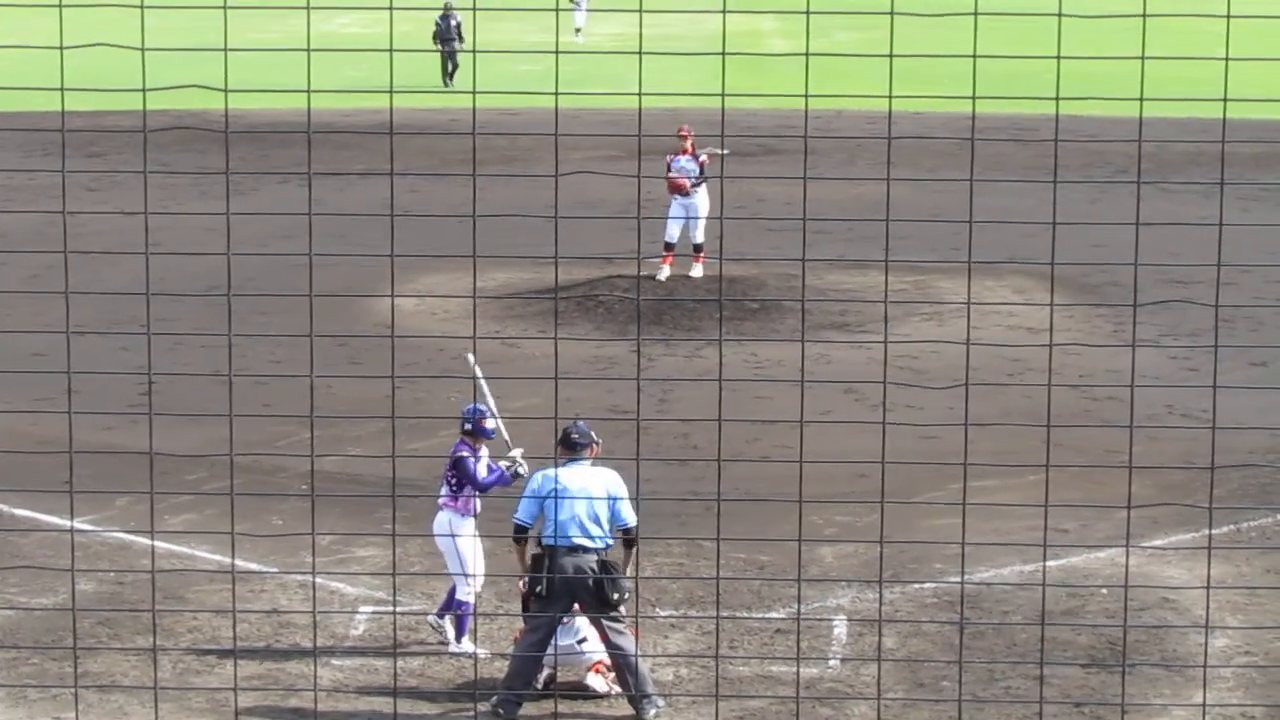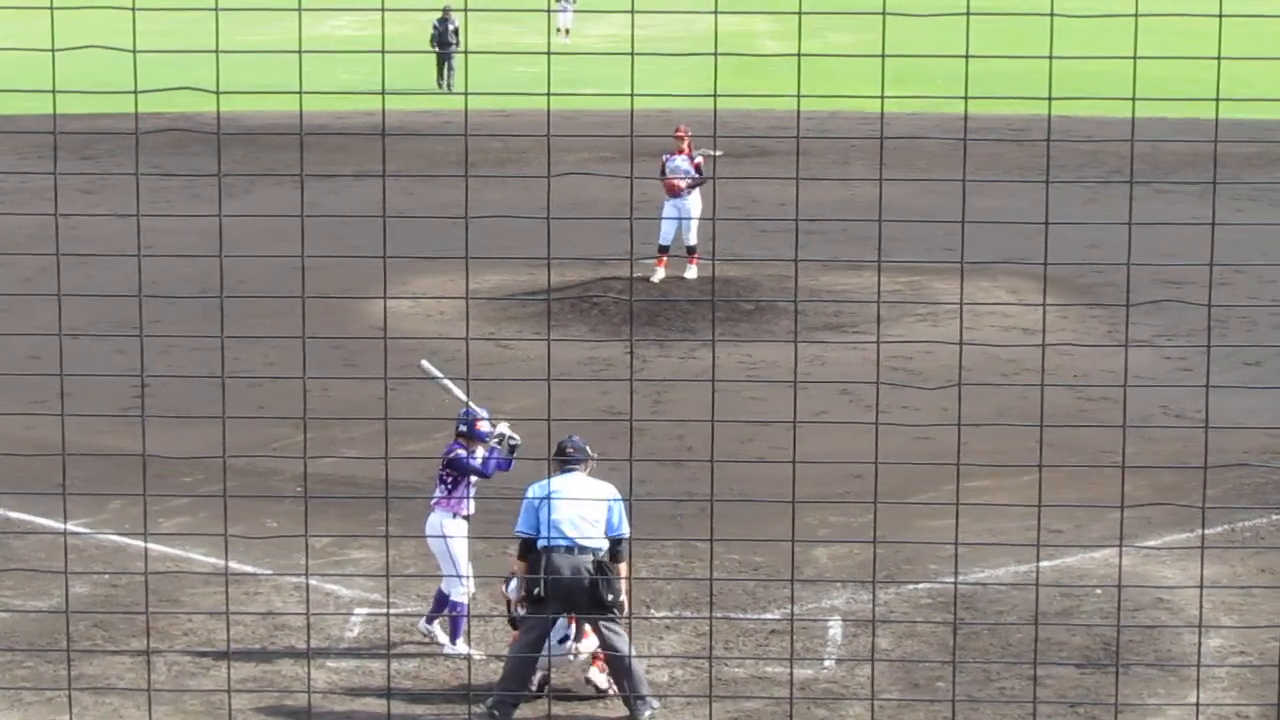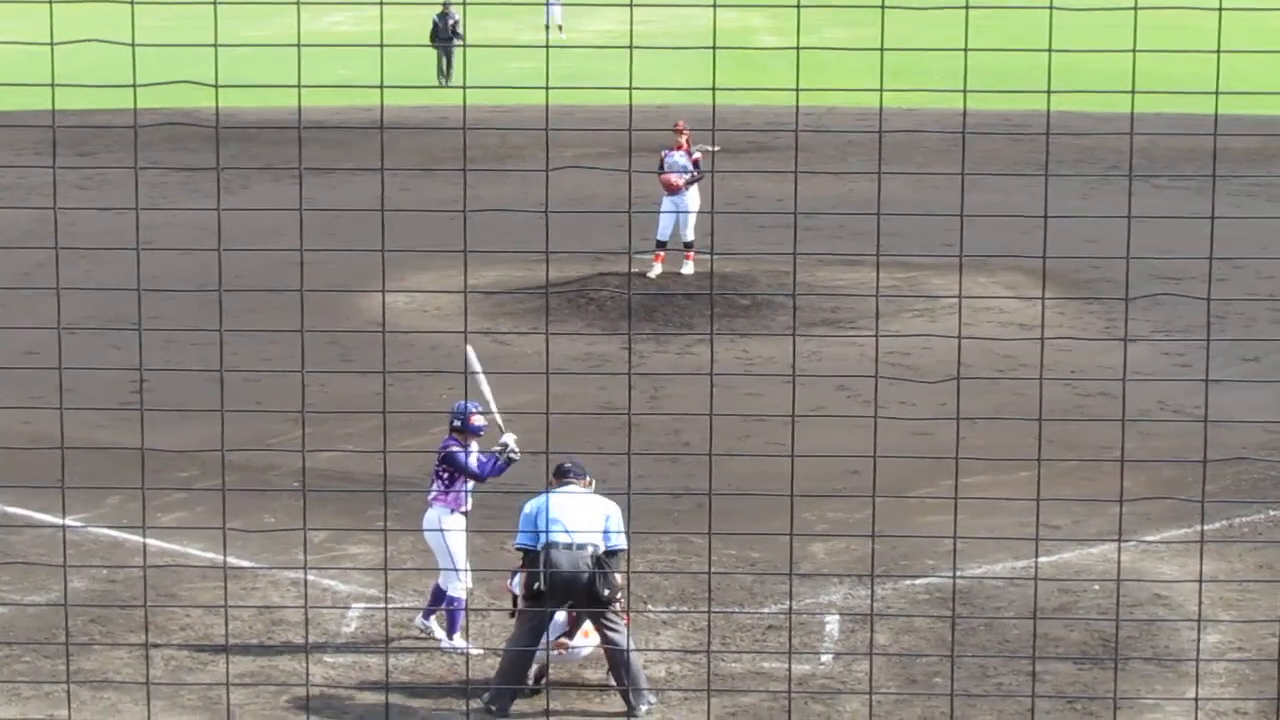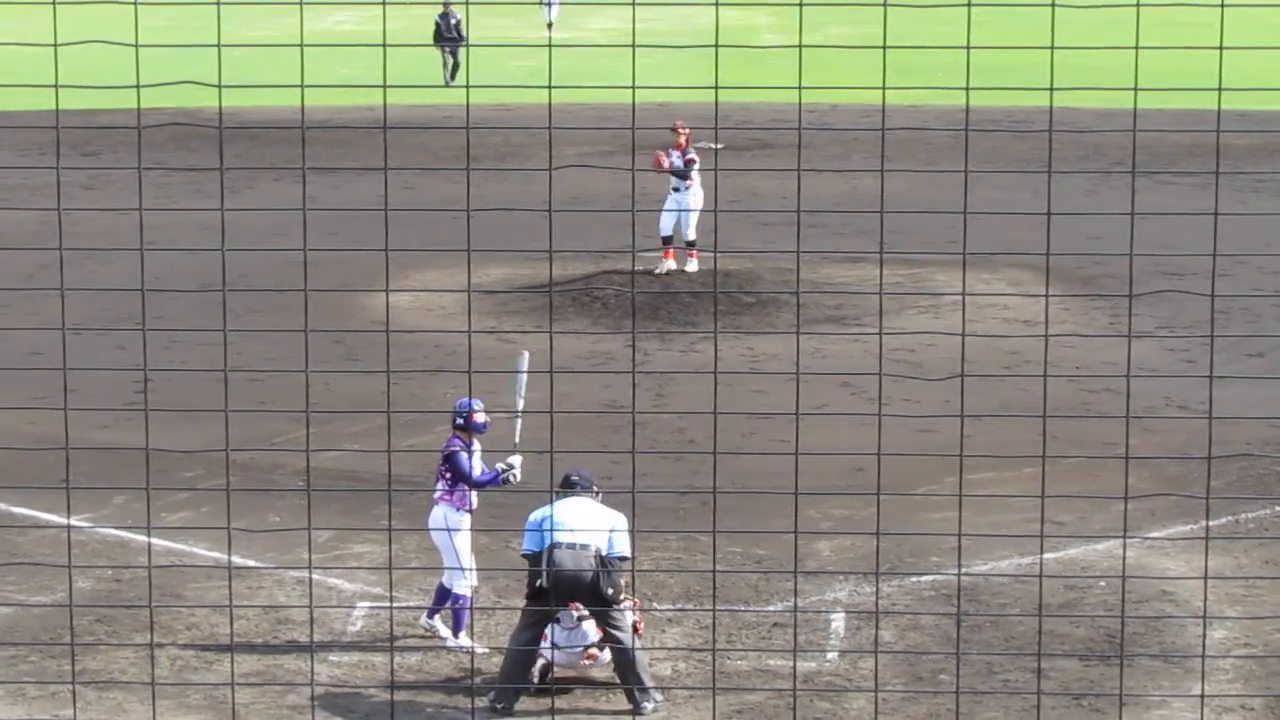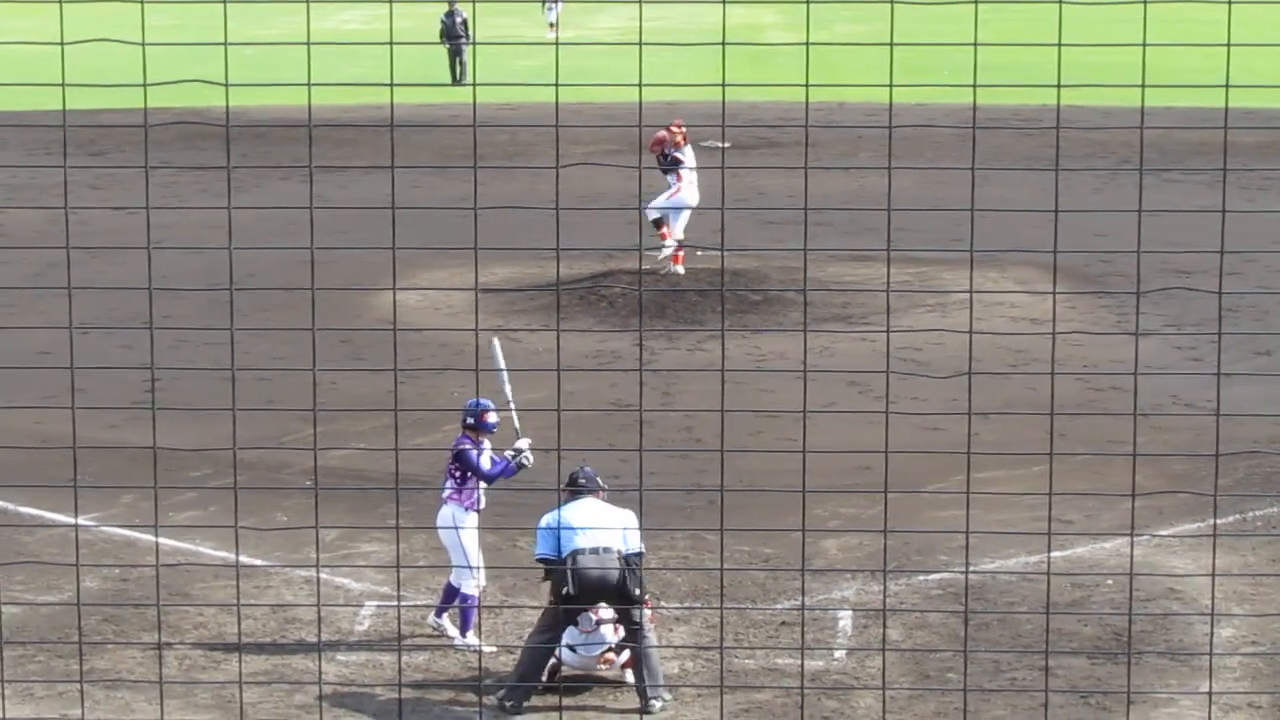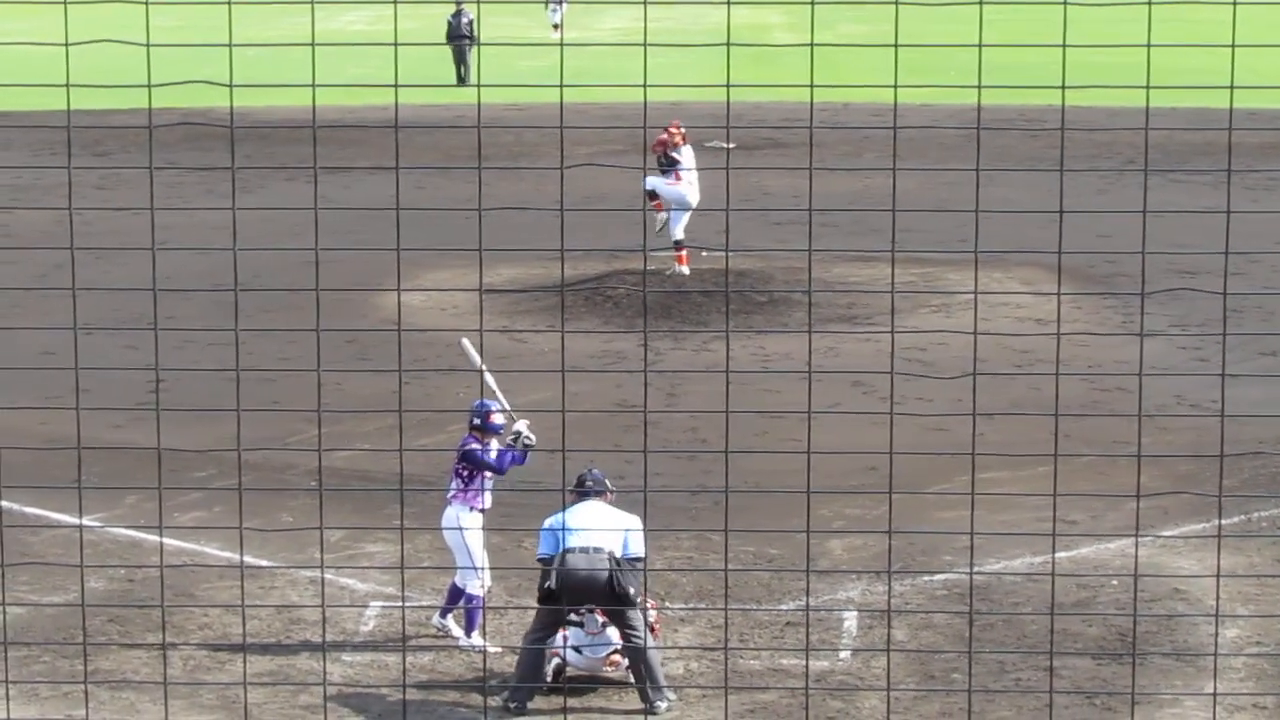
dt=0.4s
person 1, frame 1
left shoulder: (543, 479)
right shoulder: (609, 478)
left elbow: (520, 531)
right elbow: (630, 533)
left wrist: (525, 568)
right wrist: (624, 568)
left hip: (555, 565)
right hip: (594, 567)
left knee: (534, 635)
right knee: (618, 635)
person 1, frame 2
left shoulder: (538, 489)
right shoulder: (606, 490)
left elbow: (526, 545)
right elbow: (618, 546)
left wrist: (520, 586)
right wrist: (621, 589)
left hip: (550, 567)
right hip: (590, 569)
left knee: (529, 638)
right knee: (614, 637)
person 1, frame 3
left shoulder: (536, 502)
right shoulder: (606, 503)
left elbow: (528, 554)
right elbow: (615, 553)
left wrist: (525, 597)
right wrist: (613, 591)
left hip: (550, 563)
right hip: (590, 565)
left knee: (525, 633)
right knee: (615, 632)
person 1, frame 4
left shoulder: (541, 513)
right shoulder: (612, 514)
left elbow: (533, 558)
right elbow: (617, 561)
left wrist: (535, 593)
right wrist: (614, 592)
left hip: (554, 565)
right hip: (593, 567)
left knee: (526, 632)
right knee: (621, 632)
left ankle: (503, 699)
right ankle: (644, 698)
person 1, frame 5
left shoulder: (551, 517)
right shoulder: (623, 514)
left elbow: (549, 563)
right elbow: (635, 558)
left wrist: (558, 591)
right wrist: (636, 589)
left hip: (576, 571)
right hip: (617, 570)
left knee: (544, 634)
right knee: (641, 631)
left ankle: (513, 698)
right ankle: (653, 696)
person 1, frame 6
left shoulder: (555, 519)
right shoulder: (627, 518)
left elbow: (546, 562)
right elbow: (634, 563)
right wrist: (631, 594)
left hip: (566, 572)
right hip: (607, 571)
left knee: (538, 635)
right knee: (637, 635)
left ankle: (517, 699)
right ankle: (657, 698)
person 2, frame 1
left shoulder: (479, 451)
right shoulder: (462, 454)
left elbow: (498, 479)
right elbow: (481, 485)
left wrist: (515, 470)
right wrist: (506, 463)
left hip: (464, 521)
right hip: (453, 523)
left knee: (474, 576)
right knee: (468, 582)
left ankle: (441, 617)
right ankle: (460, 642)
person 2, frame 2
left shoulder: (476, 450)
right shoulder: (455, 454)
left elbow: (503, 465)
right elbow: (485, 472)
left wrist: (511, 446)
right wrist: (497, 441)
left hip: (457, 523)
right hip: (445, 523)
left knee: (454, 580)
right knee: (462, 584)
left ankle: (430, 623)
right ankle: (455, 644)
person 2, frame 3
left shoulder: (469, 447)
right shoulder: (451, 450)
left elbow: (492, 471)
right elbow: (480, 475)
left wrist: (508, 457)
right wrist: (500, 448)
left hip: (453, 519)
right hip: (443, 519)
left knee: (451, 575)
right knee: (459, 579)
left ankle: (426, 619)
right ankle: (452, 638)
person 2, frame 4
left shoulder: (471, 446)
right shoulder: (455, 449)
left elbow: (484, 477)
right elbow: (474, 482)
left wrist: (505, 476)
right wrist: (504, 467)
left hip: (458, 517)
right hip: (449, 517)
left knee: (456, 573)
right knee: (465, 578)
left ankle: (431, 618)
right ankle: (457, 637)
person 2, frame 5
left shoulder: (482, 445)
right shoulder: (464, 448)
left elbow: (500, 471)
right elbow: (488, 476)
left wrist: (518, 462)
right wrist: (513, 453)
left hip: (465, 516)
right hip: (457, 517)
left knee: (463, 572)
right knee: (472, 577)
left ankle: (439, 617)
right ankle: (465, 636)
person 2, frame 6
left shoulder: (489, 444)
right shoulder: (470, 448)
left elbow: (516, 460)
right elbow: (500, 468)
left wrist: (525, 445)
right wrist: (514, 439)
left hip: (470, 517)
right hip: (462, 518)
left knee: (468, 573)
right knee: (478, 578)
left ankle: (443, 618)
right ankle: (470, 637)
